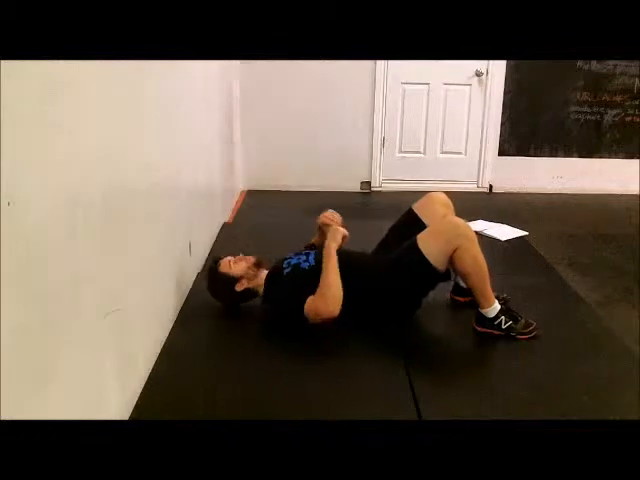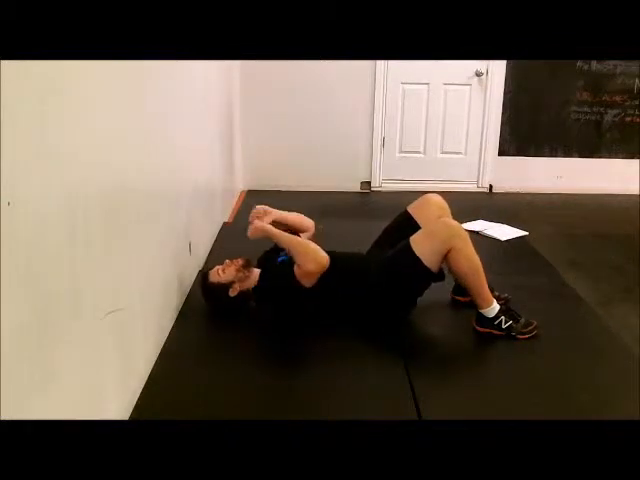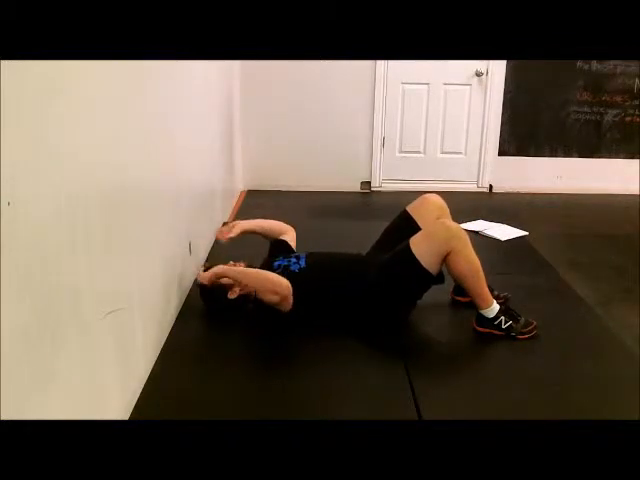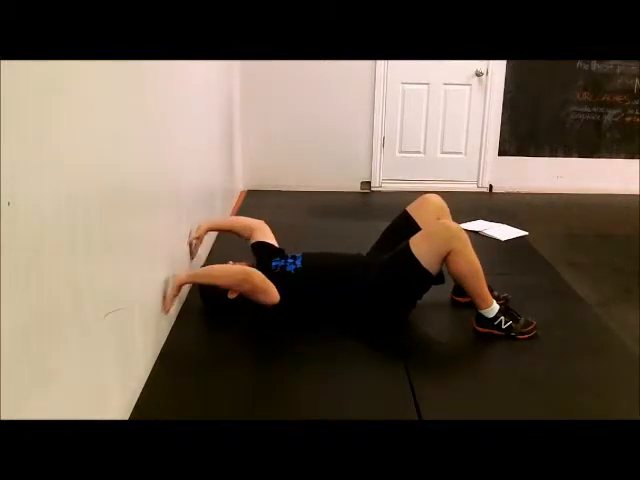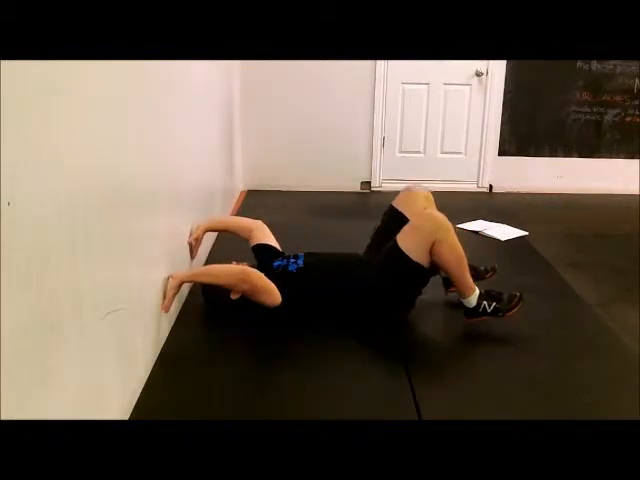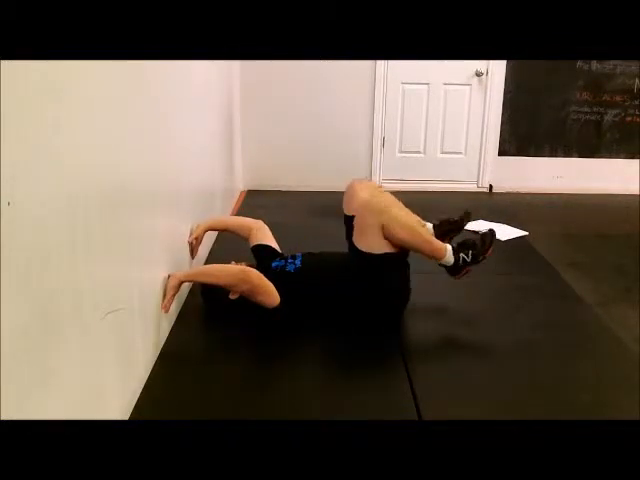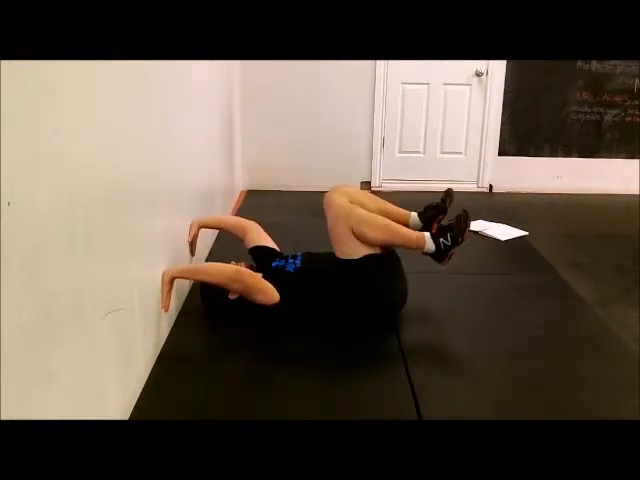
dt=0.5s
person 1, frame 1
left shoulder: (280, 270)
right shoulder: (279, 297)
left elbow: (315, 253)
right elbow: (328, 308)
left wrist: (325, 229)
right wrist: (332, 245)
left hip: (381, 263)
right hip: (390, 292)
left knee: (437, 202)
right knee: (457, 230)
left ankle: (465, 287)
right ankle: (491, 315)
person 1, frame 2
left shoulder: (269, 262)
right shoulder: (273, 292)
left elbow: (308, 227)
right elbow: (316, 262)
left wrist: (274, 216)
right wrist: (269, 229)
left hip: (373, 263)
right hip: (383, 291)
left knee: (433, 203)
right knee: (450, 231)
left ankle: (467, 288)
right ankle: (491, 315)
person 1, frame 3
left shoulder: (270, 266)
right shoulder: (268, 296)
left elbow: (287, 230)
right elbow: (282, 288)
left wrist: (245, 226)
right wrist: (220, 269)
left hip: (373, 264)
right hip: (382, 293)
left knee: (431, 203)
right knee: (449, 232)
left ankle: (468, 287)
right ankle: (491, 315)
person 1, frame 4
left shoulder: (269, 264)
right shoulder: (268, 293)
left elbow: (256, 225)
right elbow: (245, 276)
left wrist: (207, 226)
right wrist: (184, 278)
left hip: (373, 265)
right hip: (381, 292)
left knee: (432, 203)
right knee: (449, 233)
left ankle: (467, 288)
right ankle: (491, 315)
person 1, frame 5
left shoulder: (269, 264)
right shoulder: (267, 291)
left elbow: (255, 225)
right elbow: (244, 275)
left wrist: (205, 226)
right wrist: (181, 277)
left hip: (371, 264)
right hip: (382, 292)
left knee: (417, 198)
right knee: (433, 222)
left ankle: (455, 274)
right ankle: (474, 301)
person 1, frame 6
left shoulder: (269, 264)
right shoulder: (268, 297)
left elbow: (255, 226)
right elbow: (244, 275)
left wrist: (205, 225)
right wrist: (181, 276)
left hip: (367, 271)
right hip: (382, 290)
left knee: (359, 190)
right knee: (369, 206)
left ankle: (434, 233)
right ankle: (452, 258)
person 1, frame 7
left shoulder: (268, 266)
right shoulder: (269, 298)
left elbow: (247, 226)
right elbow: (237, 276)
left wrist: (200, 223)
right wrist: (173, 273)
left hip: (377, 279)
right hip: (378, 292)
left knee: (338, 196)
right knee: (341, 211)
left ankle: (418, 221)
right ankle: (433, 243)
